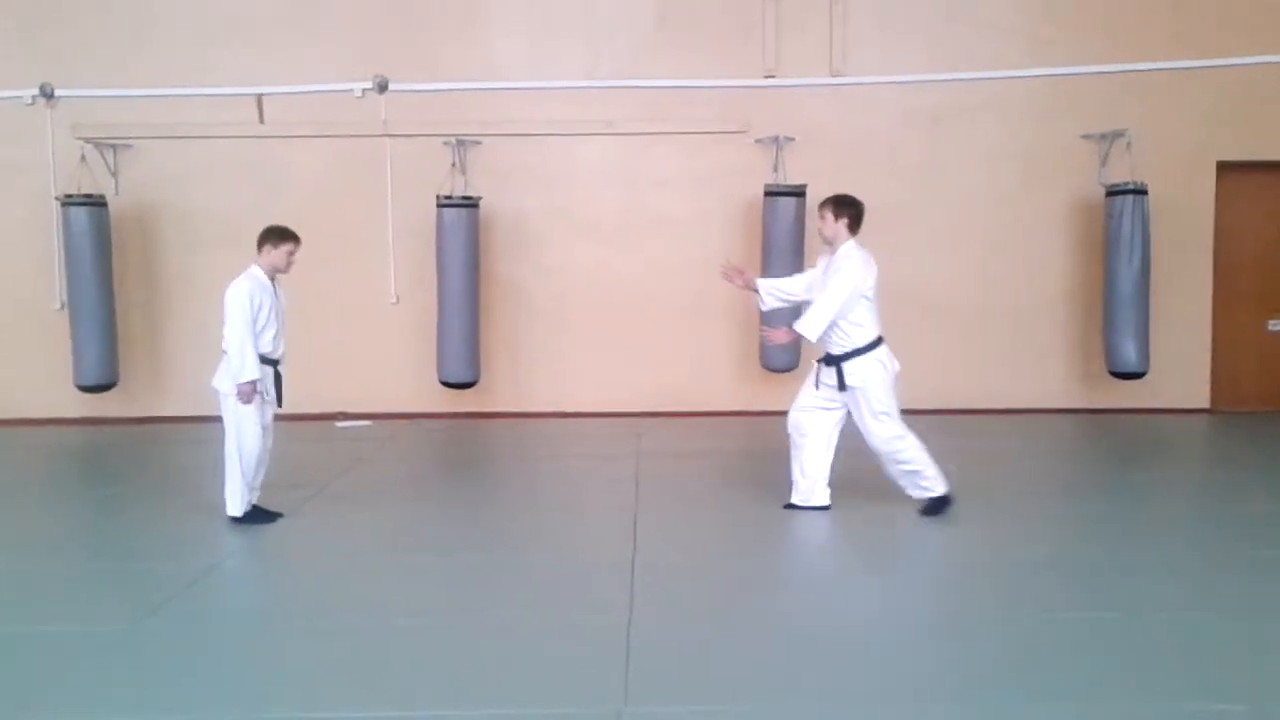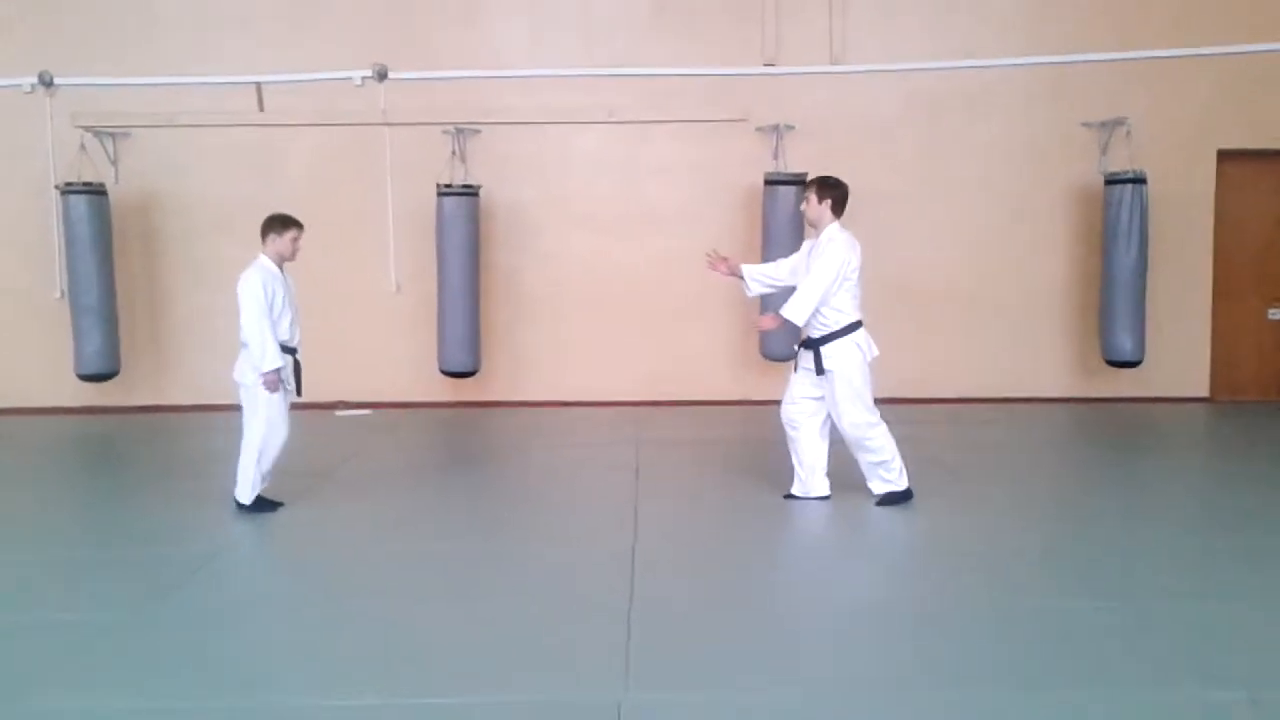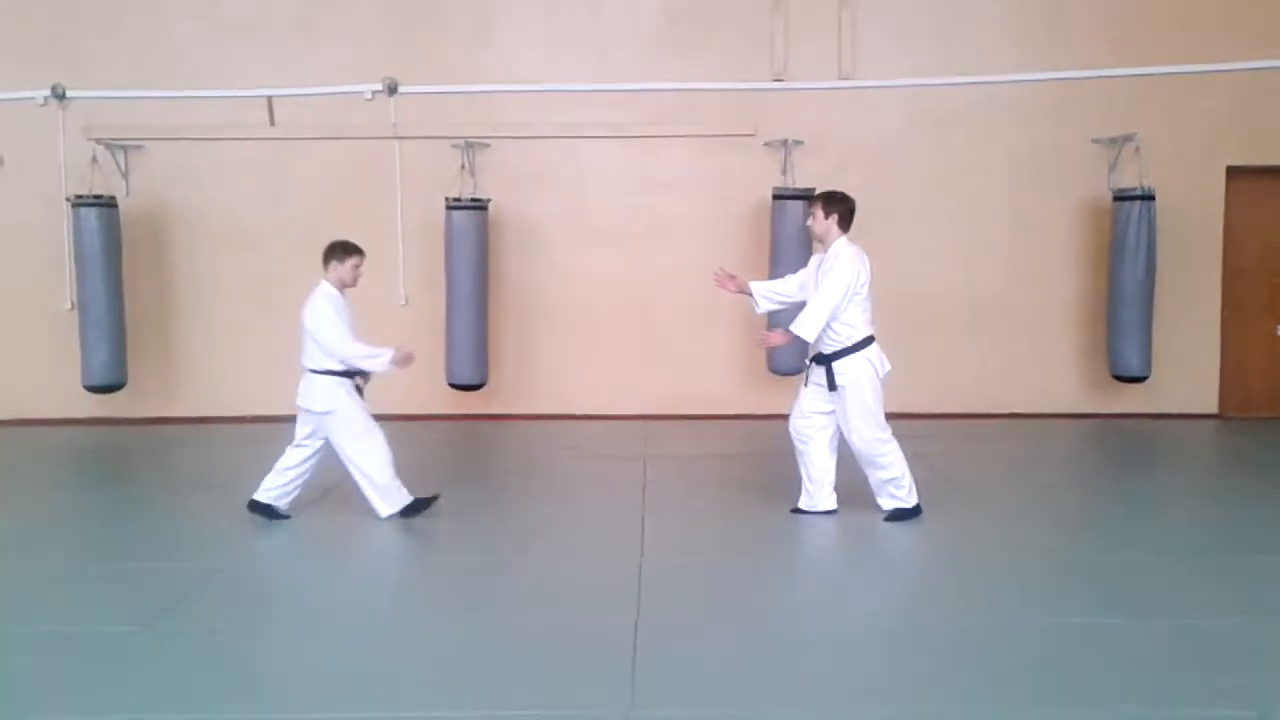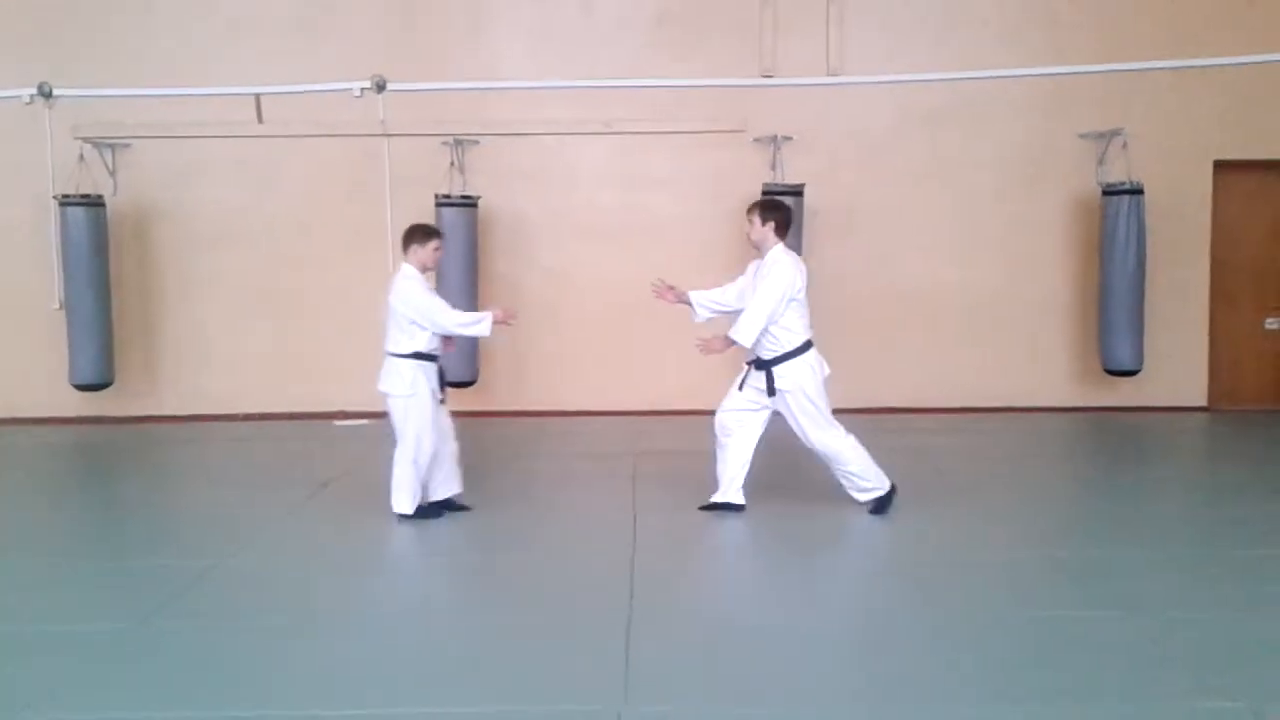
dt=0.5s
person 1, frame 1
left shoulder: (857, 262)
right shoulder: (830, 262)
left elbow: (829, 304)
right elbow: (798, 287)
left wrist: (792, 334)
right wrist: (753, 284)
left hip: (862, 365)
right hip: (834, 365)
left knee: (885, 433)
right knee: (803, 421)
left ankle: (934, 491)
right ankle: (811, 496)
person 1, frame 2
left shoulder: (841, 244)
right shoulder: (814, 246)
left elbow: (815, 287)
right elbow: (783, 271)
left wrist: (780, 318)
right wrist: (736, 270)
left hip: (842, 348)
right hip: (817, 348)
left knee: (857, 421)
right knee: (798, 412)
left ankle: (895, 485)
right ankle: (811, 486)
person 1, frame 3
left shoulder: (850, 258)
right shoulder: (822, 261)
left elbow: (825, 304)
right elbow: (792, 287)
left wrist: (789, 334)
right wrist: (744, 288)
left hip: (853, 363)
right hip: (828, 363)
left knee: (869, 437)
right knee: (807, 426)
left ankle: (904, 501)
right ankle: (818, 500)
person 1, frame 4
left shoulder: (786, 265)
right shoulder: (758, 268)
left elbow: (762, 310)
right elbow: (731, 296)
left wrist: (728, 341)
right wrist: (683, 297)
left hip: (793, 368)
right hip: (765, 368)
left knee: (822, 434)
right knee: (732, 421)
left ankle: (877, 488)
right ankle: (729, 496)
person 2, frame 1
left shoulder: (273, 287)
right shoulder: (245, 287)
right elbow: (238, 337)
right wrist: (246, 380)
left hip: (264, 376)
right hip: (244, 378)
left knee: (260, 442)
right knee: (246, 443)
left ankle: (248, 501)
right ankle: (239, 508)
person 2, frame 2
left shoulder: (279, 276)
right shoulder: (256, 277)
right elbow: (256, 328)
right wrist: (270, 367)
left hip: (276, 365)
right hip: (261, 368)
left knee: (270, 431)
right knee: (268, 433)
left ankle: (250, 494)
right ankle: (246, 494)
person 2, frame 3
left shoulder: (332, 300)
right shoulder: (322, 304)
right elbow: (345, 348)
left wrist: (359, 372)
right wrist: (389, 357)
left hip: (325, 388)
right hip: (330, 390)
left knee: (305, 448)
right knee: (368, 444)
left ankle: (266, 499)
right ankle: (396, 503)
person 2, frame 4
left shoulder: (413, 283)
right shoulder: (409, 286)
right elbow: (444, 318)
left wrist: (443, 340)
right wrist: (489, 318)
left hip: (418, 372)
right hip: (409, 374)
left knee: (441, 434)
right knee: (416, 440)
left ankle: (441, 495)
right ankle: (406, 504)
